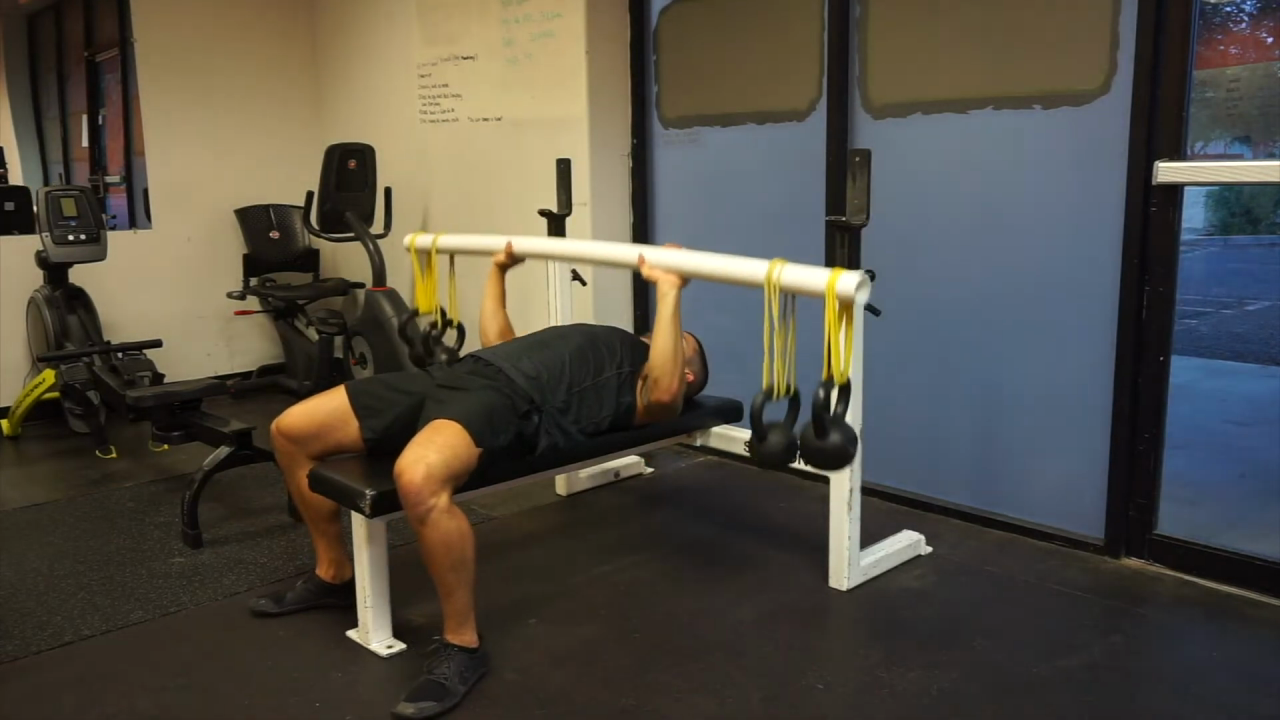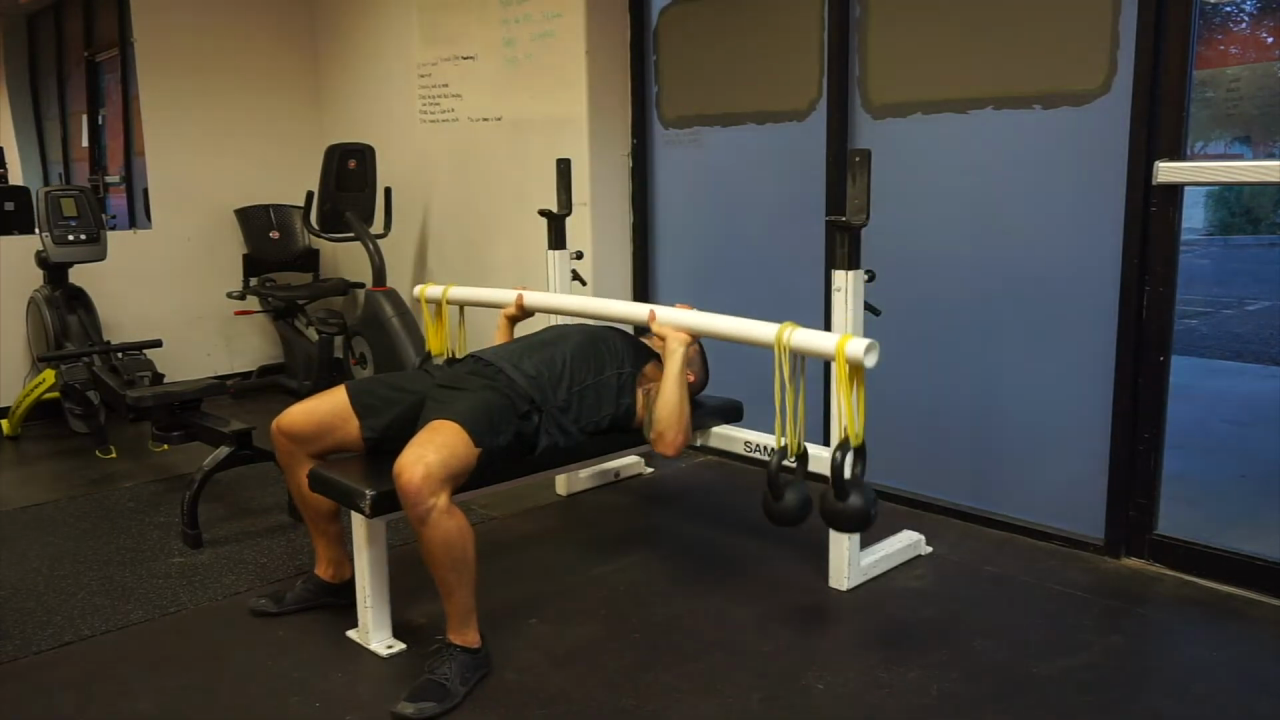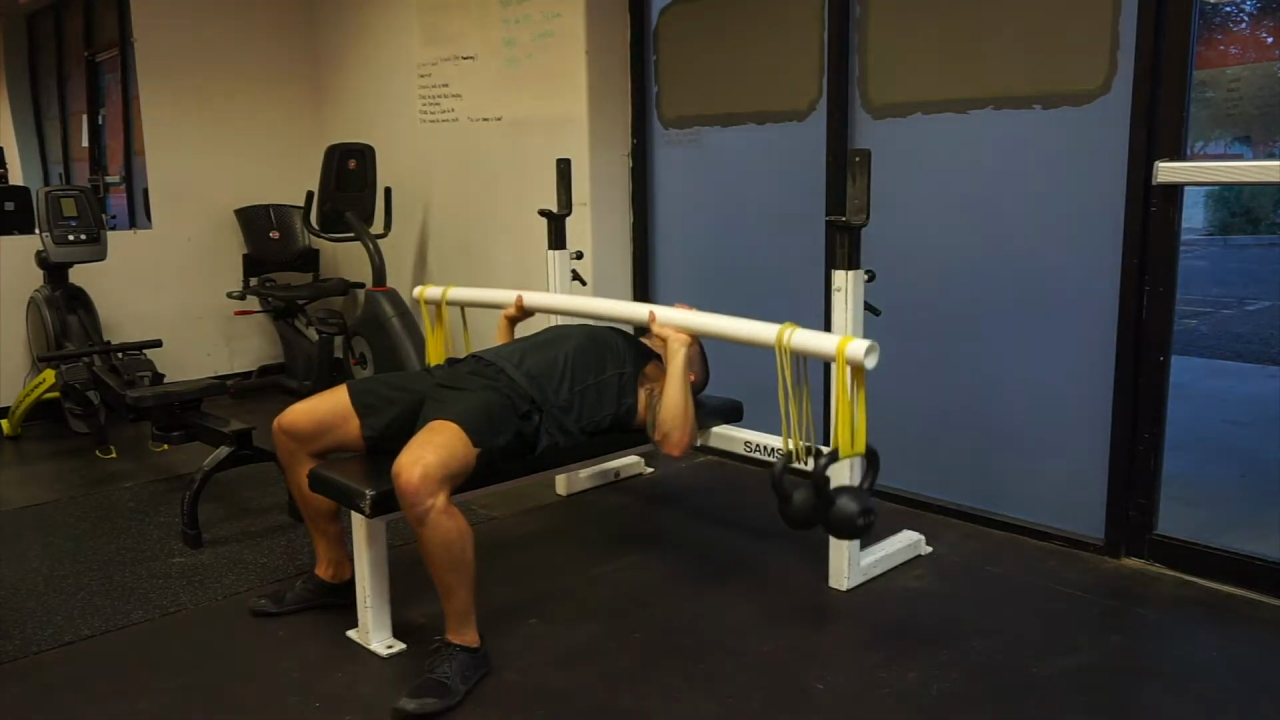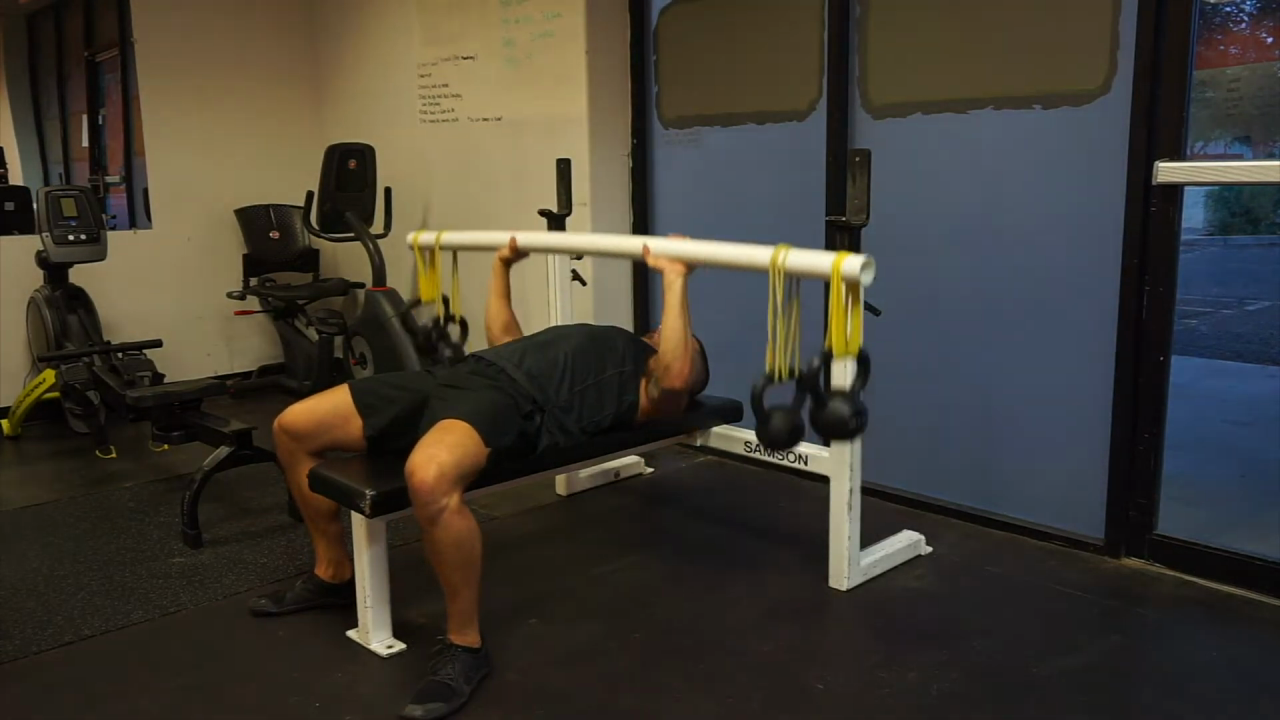
dt=0.4s
person 1, frame 1
left shoulder: (650, 393)
right shoulder: (596, 355)
left elbow: (663, 390)
right elbow: (497, 343)
left wrist: (668, 291)
right wrist: (499, 270)
left hip: (511, 398)
left knee: (420, 479)
right knee: (291, 430)
left ankle: (462, 646)
right ankle: (334, 576)
person 1, frame 2
left shoulder: (653, 384)
right shoulder: (604, 350)
left elbow: (670, 441)
left wrist: (677, 345)
right wrist: (509, 320)
left hip: (511, 399)
left knee: (420, 479)
right knee: (291, 430)
left ankle: (464, 646)
right ankle: (333, 575)
person 1, frame 3
left shoulder: (655, 382)
right shoulder: (605, 355)
left elbow: (675, 441)
left wrist: (678, 346)
right wrist: (509, 321)
left hip: (512, 401)
left knee: (418, 479)
right knee: (292, 428)
left ankle: (463, 646)
right ankle: (333, 575)
person 1, frame 4
left shoulder: (651, 386)
right shoulder: (606, 355)
left elbow: (677, 380)
right elbow: (504, 340)
left wrist: (674, 280)
right wrist: (502, 266)
left hip: (513, 399)
left knee: (431, 479)
right knee: (293, 428)
left ankle: (465, 646)
right ankle: (334, 574)
